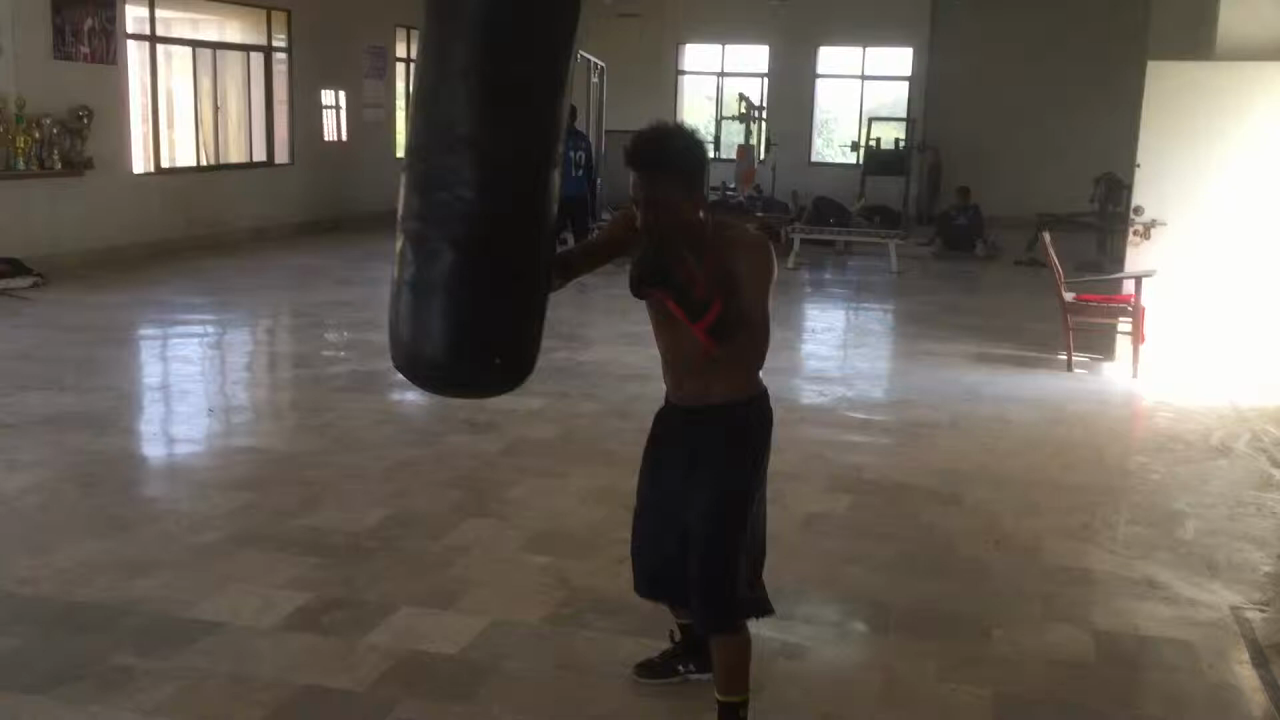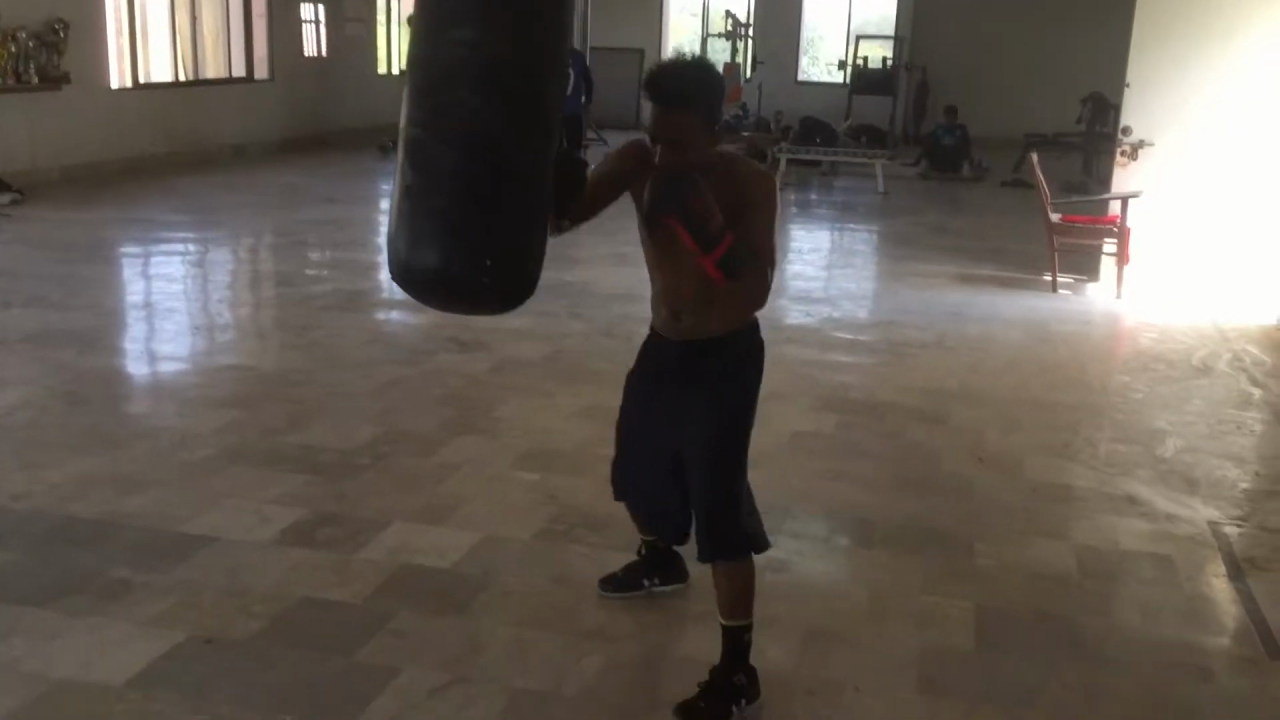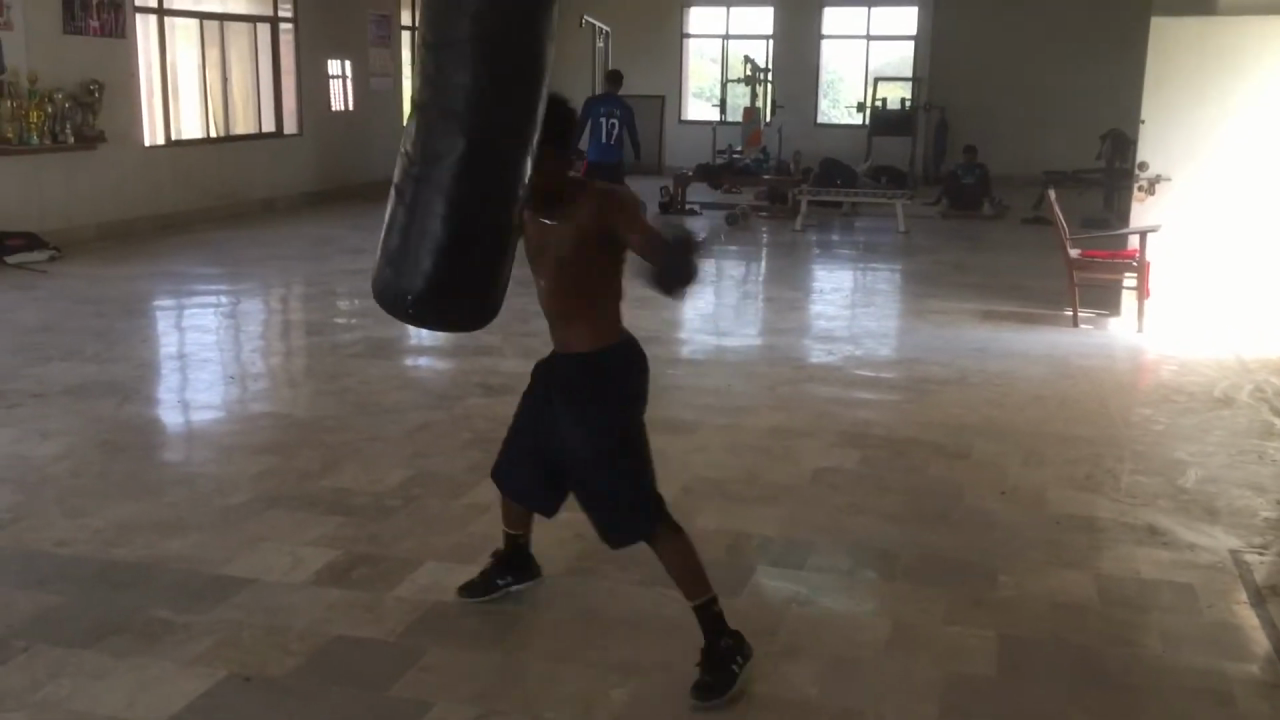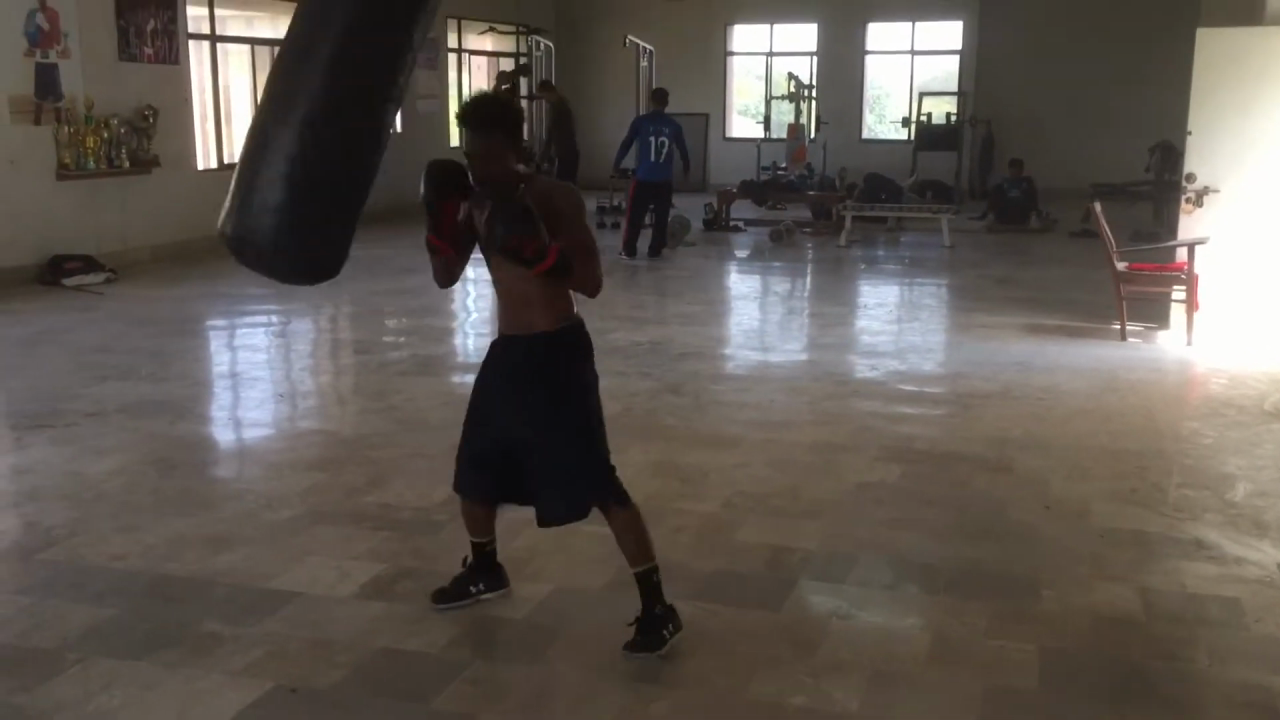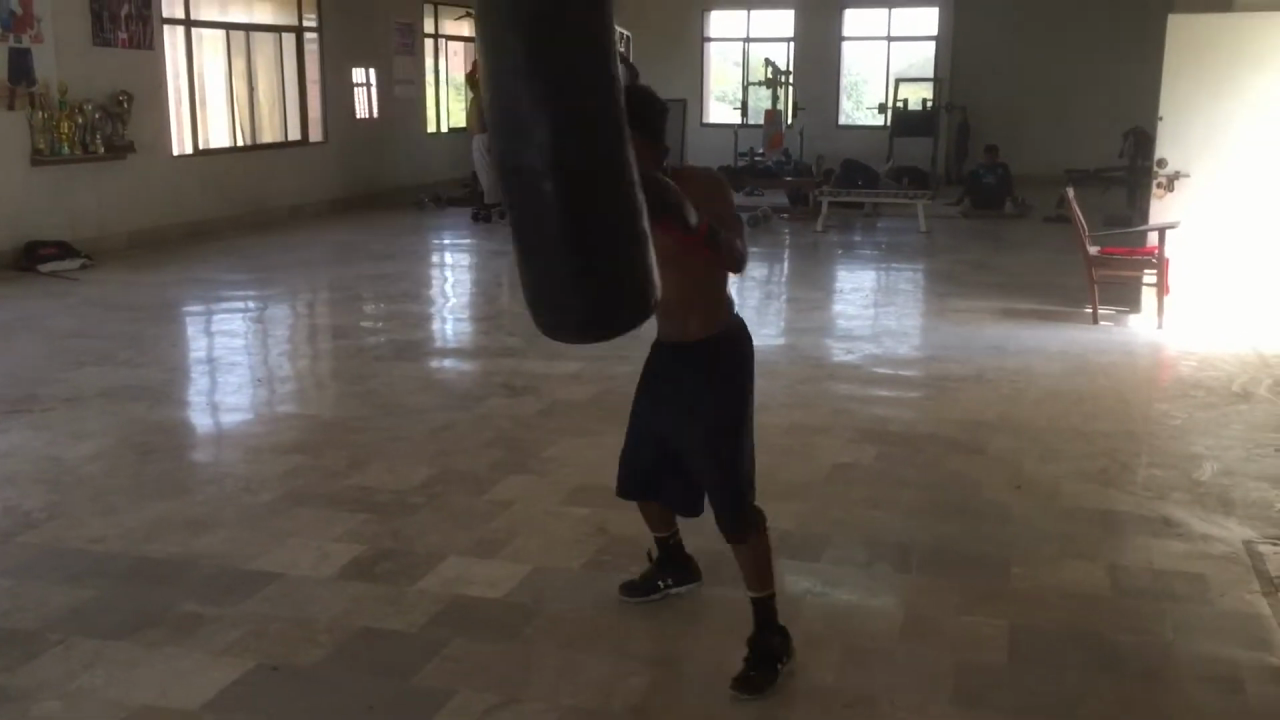
dt=1s
person 1, frame 1
left shoulder: (744, 248)
right shoulder: (637, 229)
left elbow: (751, 357)
right elbow: (565, 269)
left wrist: (689, 292)
left hip: (735, 425)
right hip: (676, 416)
left knee: (718, 575)
right knee: (655, 548)
right ankle: (692, 648)
person 1, frame 2
left shoulder: (750, 183)
right shoulder: (635, 161)
left elbow: (756, 290)
right elbow: (564, 216)
left wrist: (704, 224)
left hip: (728, 357)
right hip: (661, 348)
left knee: (721, 511)
right knee: (641, 468)
right ankle: (660, 560)
person 1, frame 3
left shoulder: (602, 202)
right shoulder: (528, 204)
left elbow: (660, 255)
left wrist: (677, 255)
left hip: (607, 371)
right hip: (562, 366)
left knee: (637, 510)
right knee: (518, 471)
left ankle: (722, 639)
right ankle: (513, 563)
person 1, frame 4
left shoulder: (558, 200)
right shoulder: (472, 199)
left elbow: (594, 286)
right elbow: (443, 278)
left wrist: (539, 249)
right wrist: (439, 216)
left hip: (561, 352)
right hip: (508, 353)
left knee: (596, 483)
right knee: (473, 470)
left ankle: (656, 609)
right ankle: (485, 569)
person 1, frame 5
left shoulder: (702, 188)
left elbow: (733, 259)
left wrist: (677, 216)
left hip: (720, 356)
right hip: (668, 353)
left knee: (733, 500)
right knee: (642, 471)
left ankle: (768, 634)
right ankle: (673, 563)
